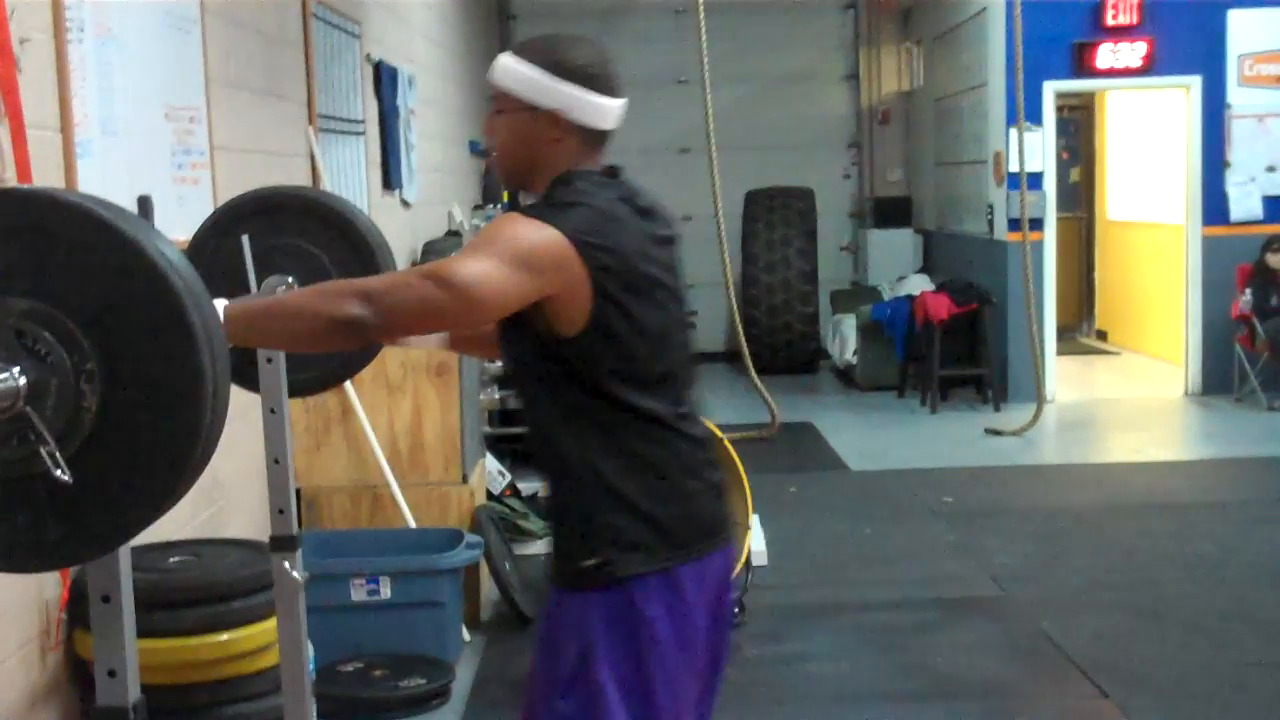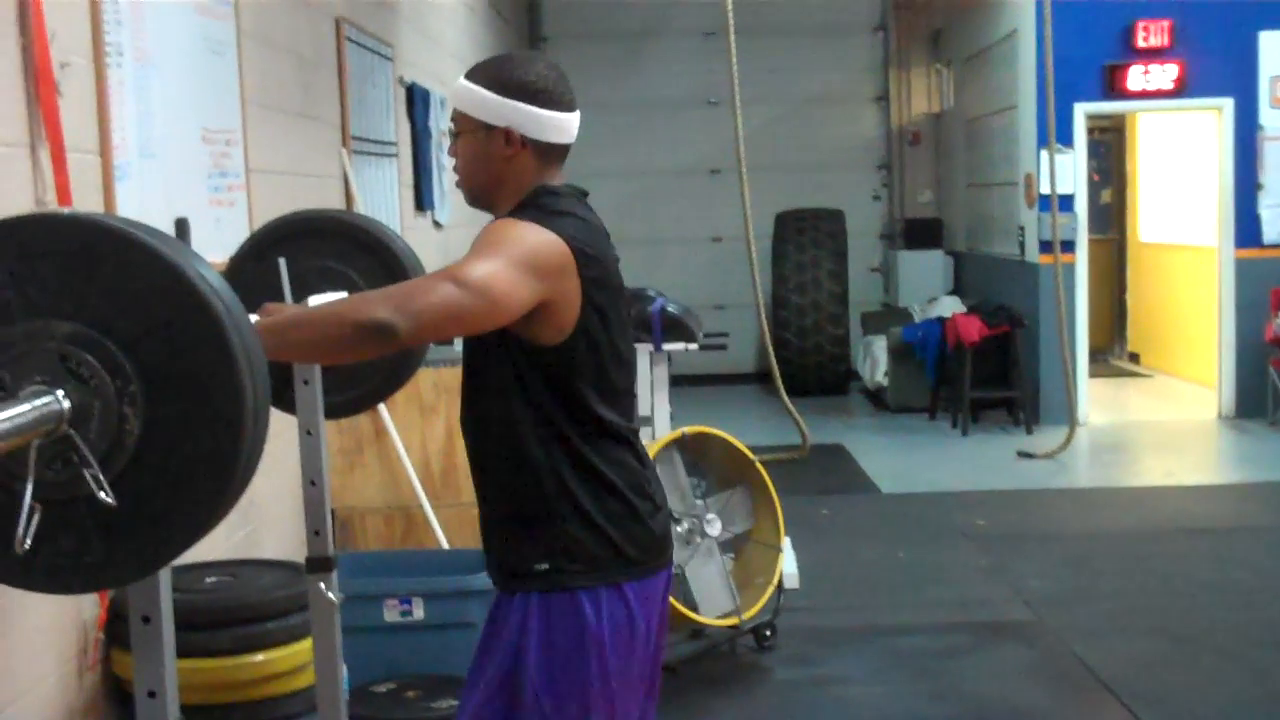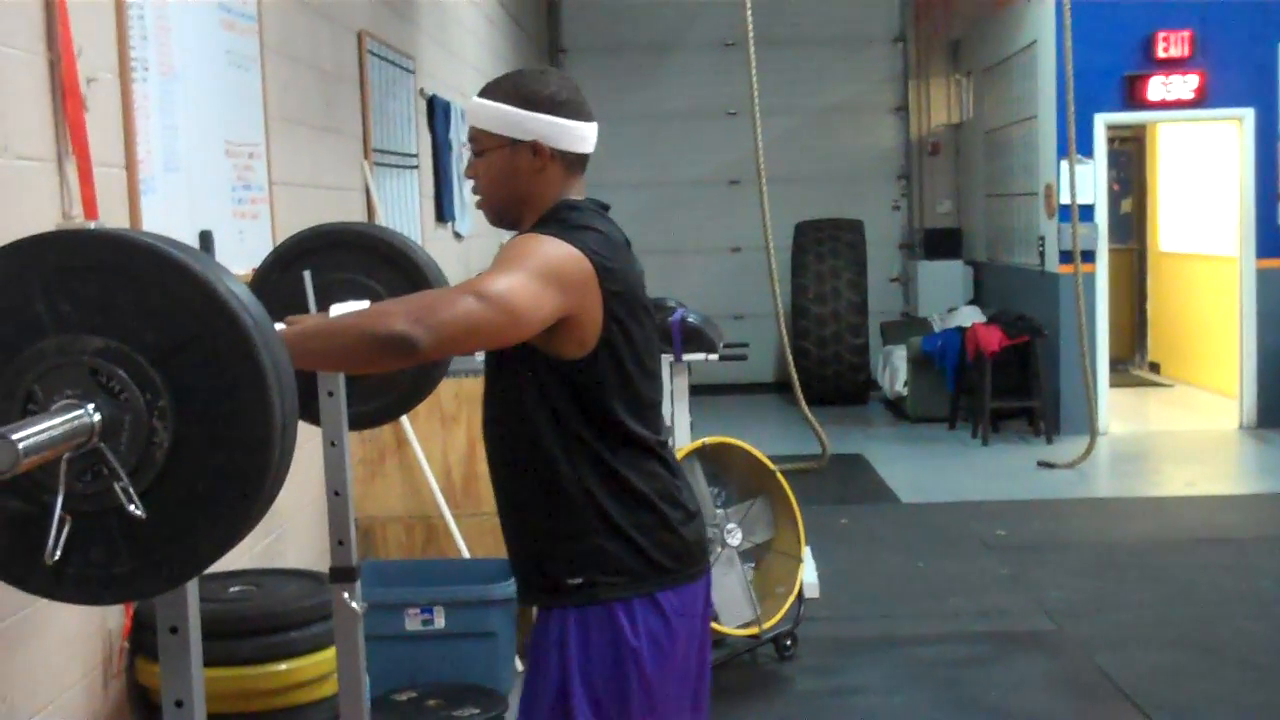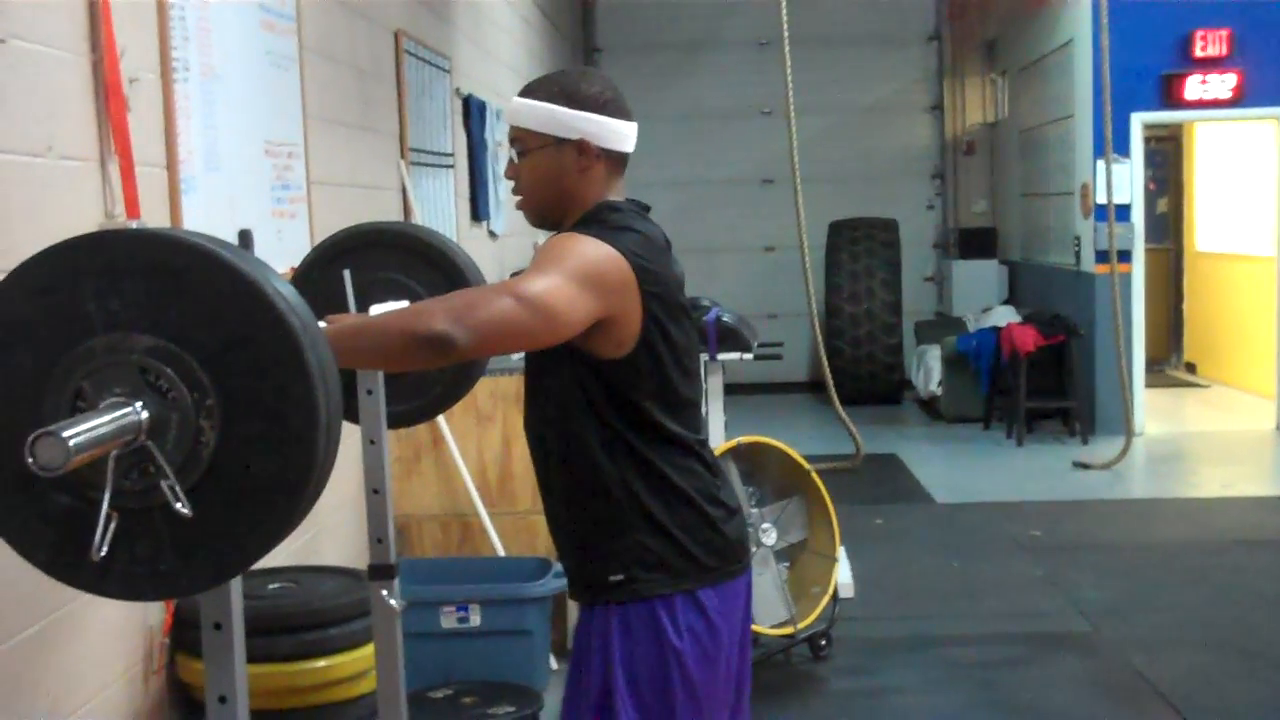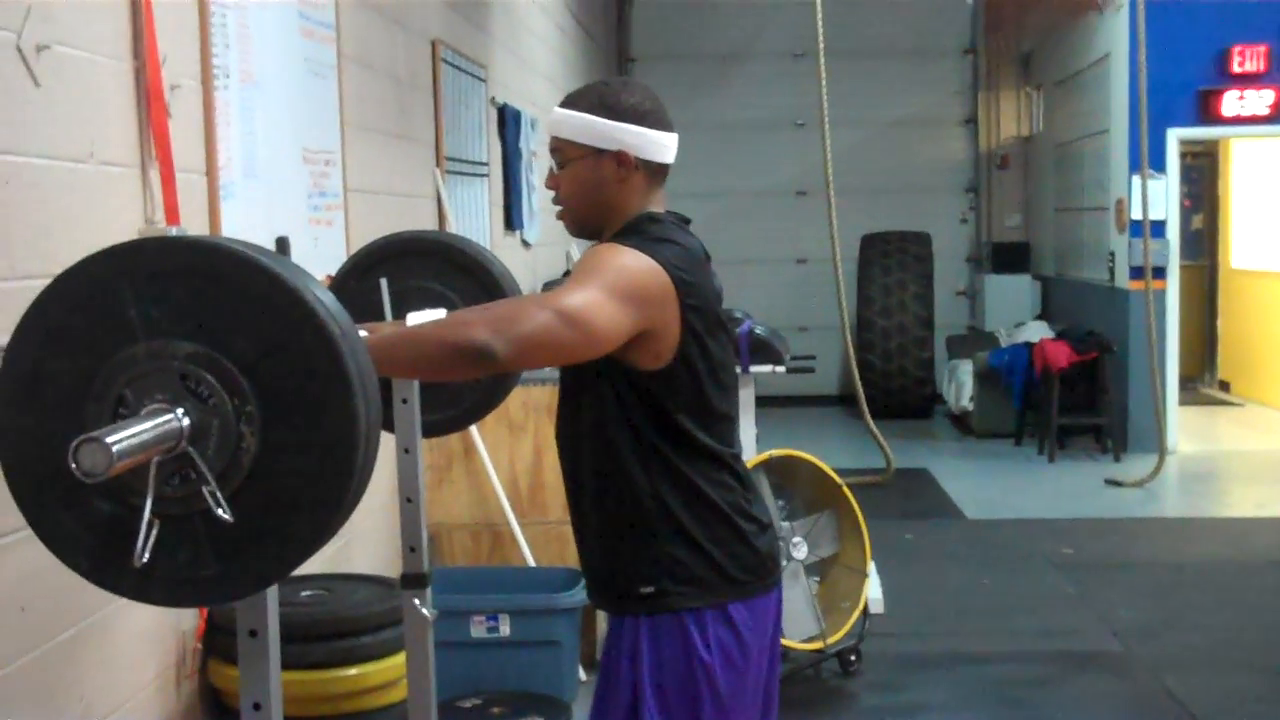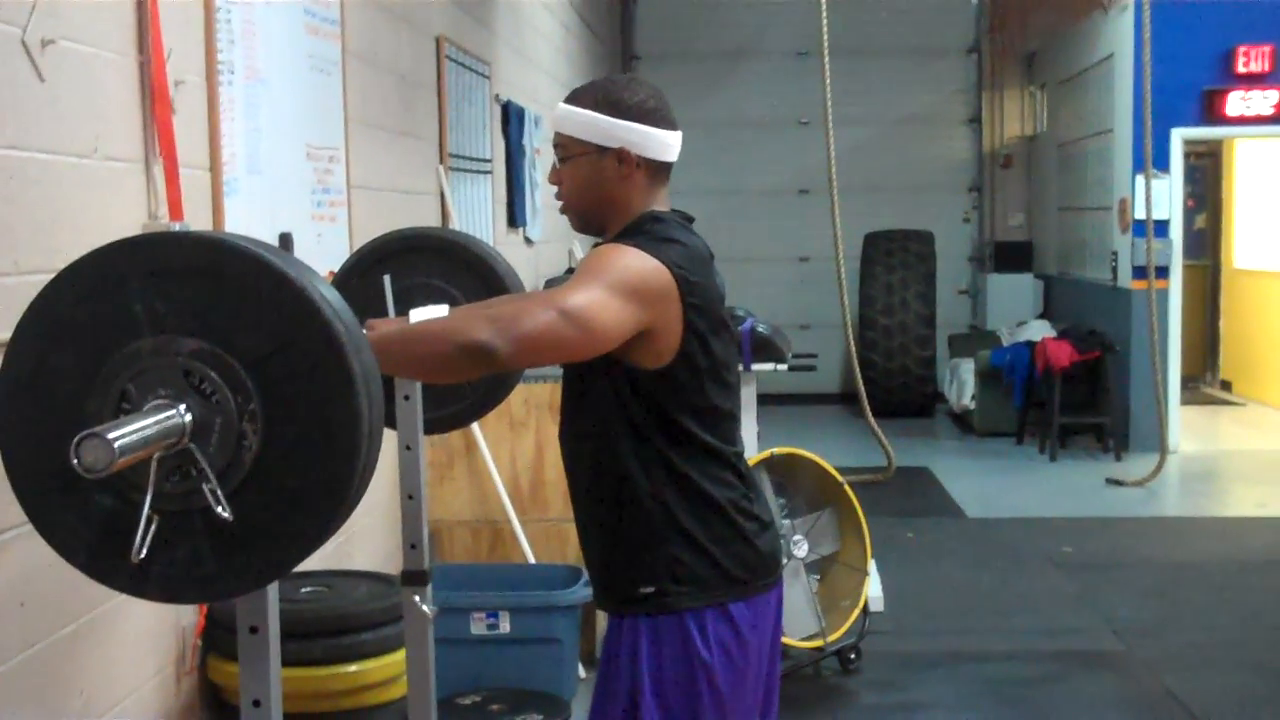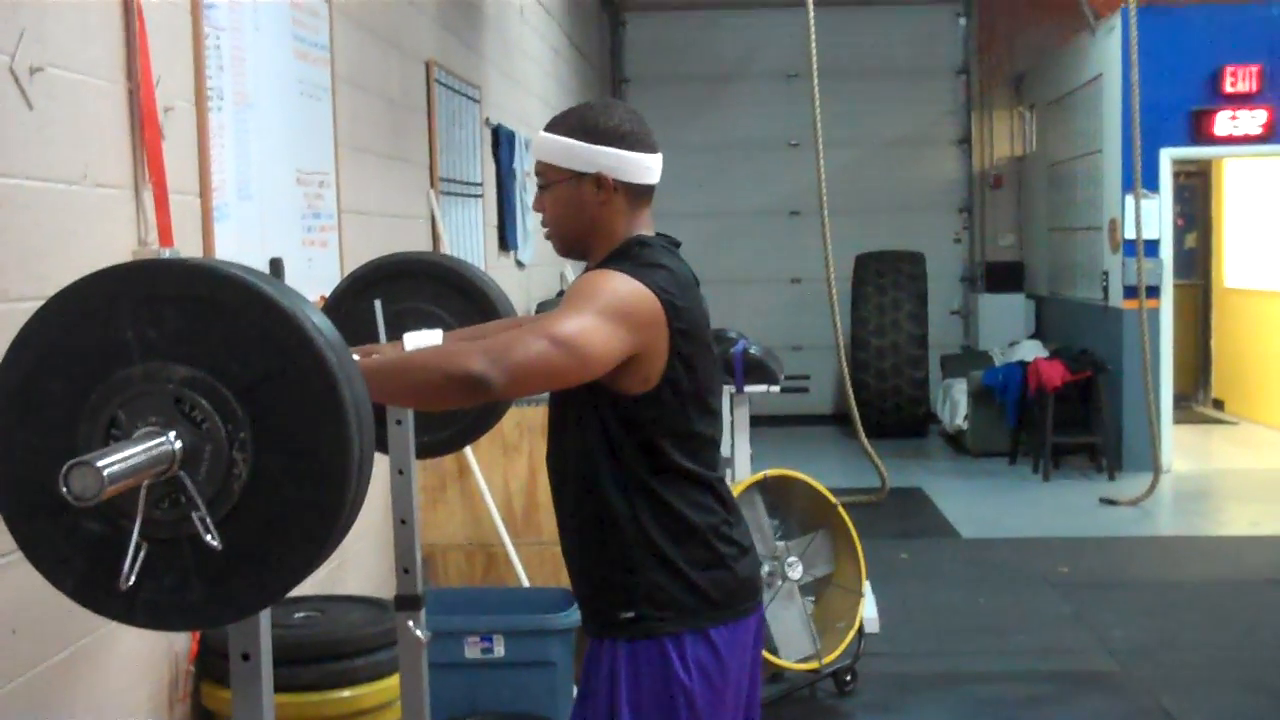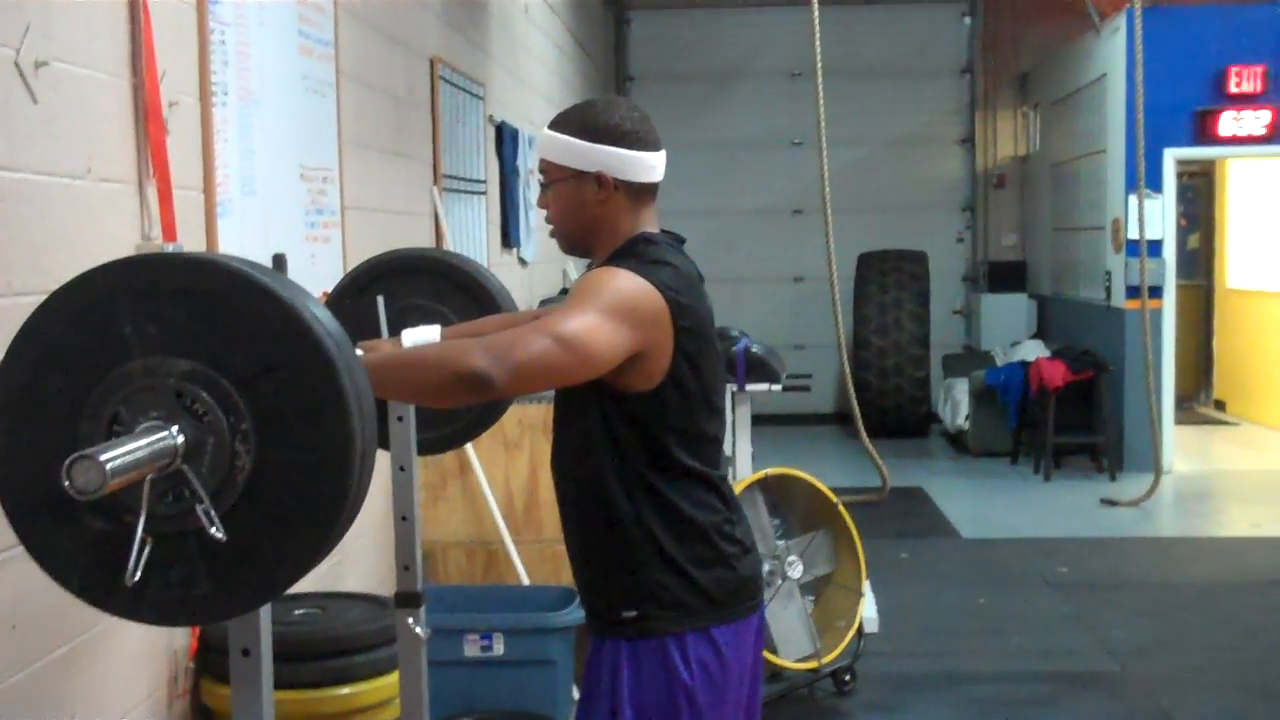
dt=0.4s
person 1, frame 1
left shoulder: (544, 241)
right shoulder: (624, 214)
left elbow: (365, 313)
right wrist: (429, 332)
left hip: (632, 550)
right hip: (663, 528)
person 1, frame 2
left shoulder: (534, 245)
right shoulder: (562, 230)
left elbow: (389, 323)
right elbow: (427, 304)
right wrist: (296, 317)
left hip: (577, 568)
right hip: (610, 549)
person 1, frame 3
left shoulder: (557, 259)
right shoulder: (584, 242)
left elbow: (409, 333)
right elbow: (451, 311)
right wrist: (314, 326)
left hip: (615, 578)
right hip: (644, 559)
person 1, frame 4
left shoulder: (596, 259)
right shoulder: (624, 242)
left elbow: (449, 331)
right elbow: (493, 308)
right wrist: (347, 326)
left hip: (658, 577)
right hip: (683, 557)
person 1, frame 5
left shoulder: (635, 271)
right shoulder: (663, 255)
left elbow: (490, 344)
right elbow: (535, 314)
right wrist: (394, 334)
left hip: (688, 591)
right hip: (718, 569)
person 1, frame 6
left shoulder: (638, 271)
right shoulder: (665, 253)
left elbow: (491, 344)
right elbow: (541, 310)
right wrist: (405, 329)
left hip: (689, 590)
right hip: (720, 568)
person 1, frame 7
left shoulder: (626, 295)
right shoulder: (651, 276)
left elbow: (482, 372)
right elbow: (535, 333)
right wrist: (396, 355)
left hip: (668, 615)
right hip: (703, 591)
person 1, frame 8
left shoulder: (631, 292)
right shoulder: (656, 273)
left elbow: (484, 369)
right elbow: (535, 328)
right wrist: (399, 350)
left hip: (670, 613)
right hip: (703, 591)
